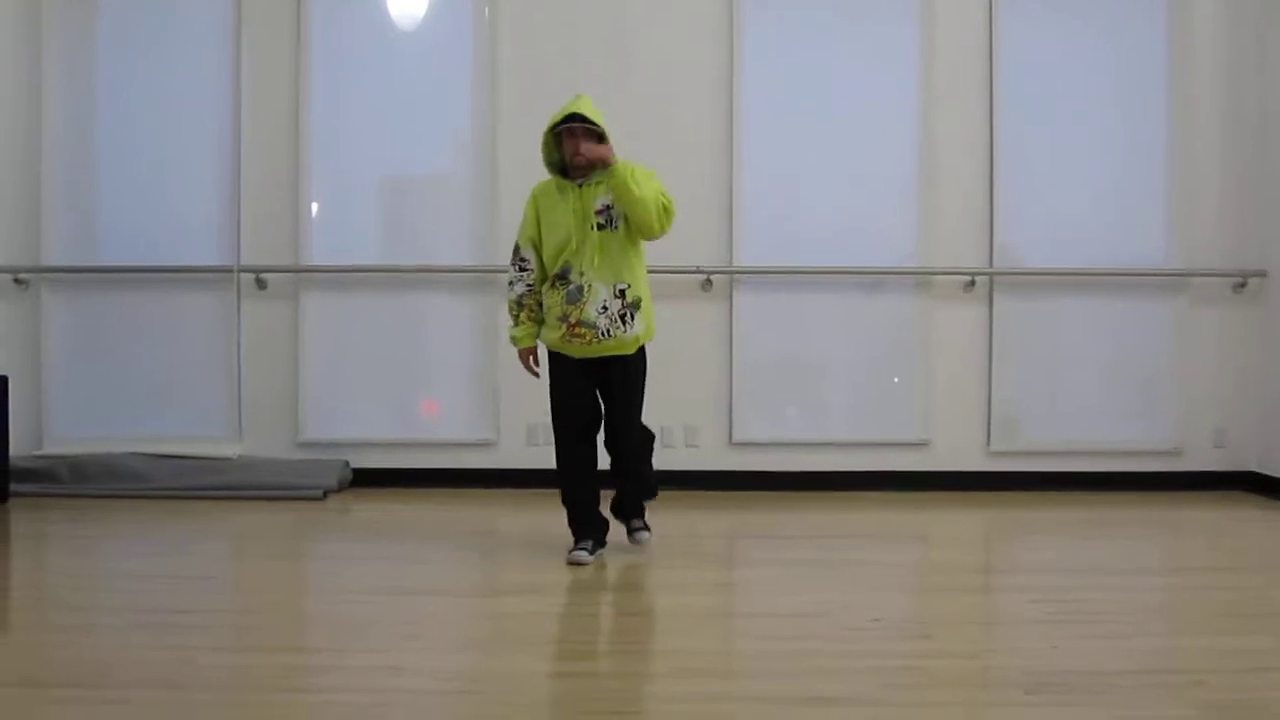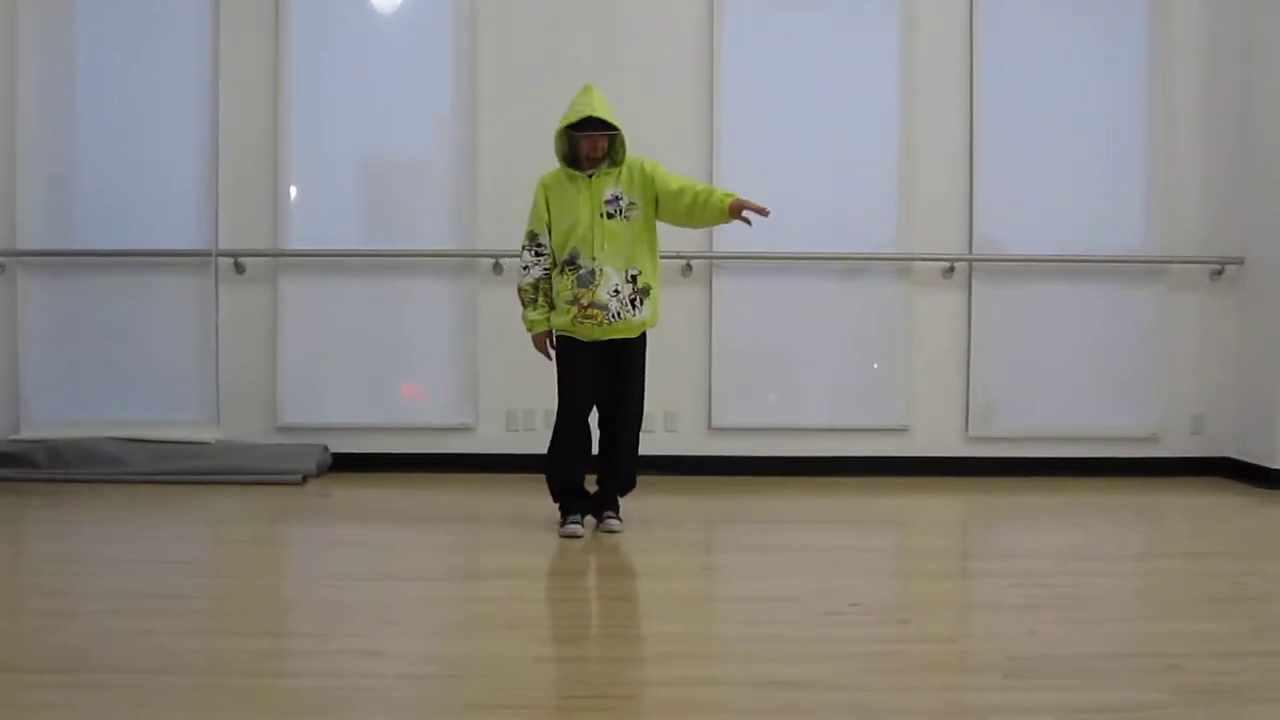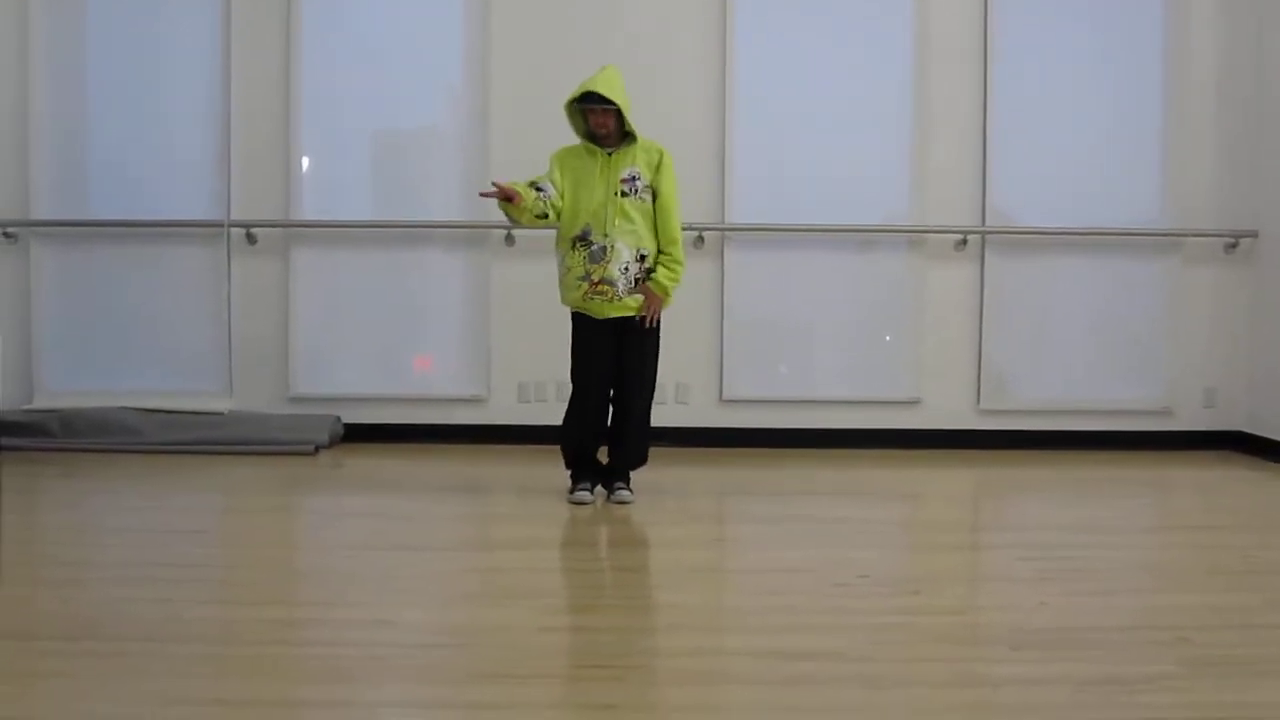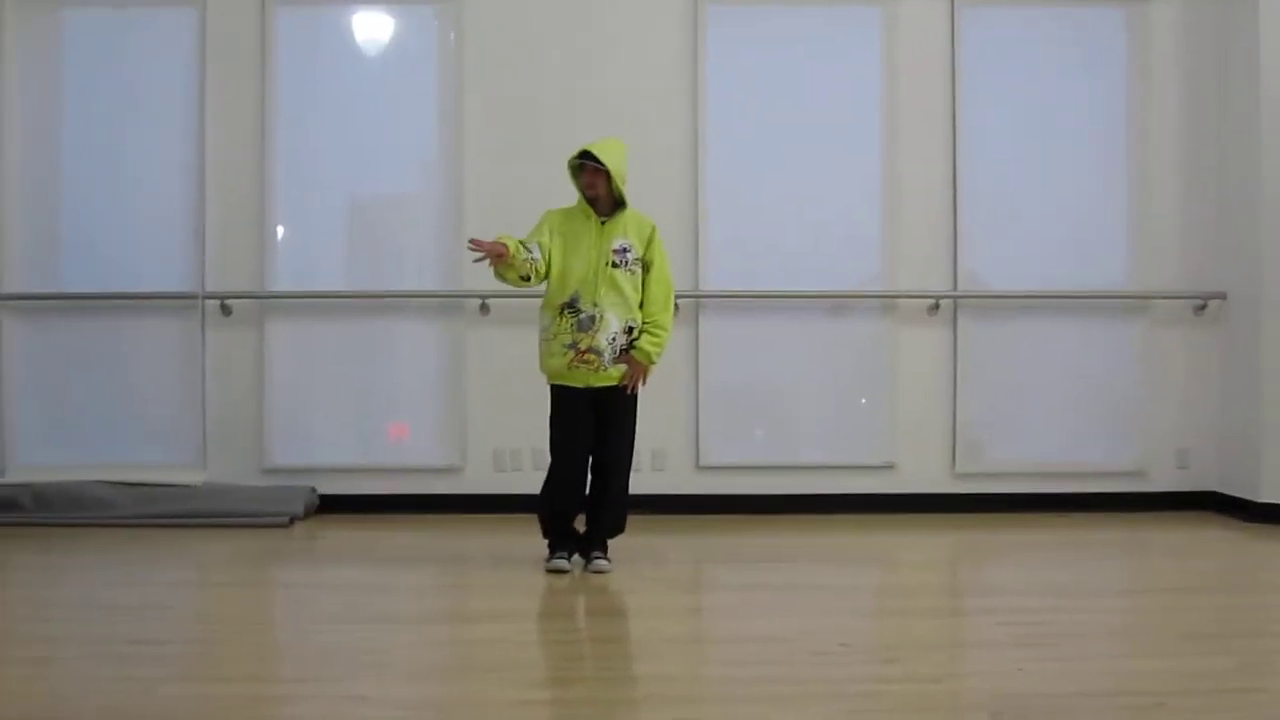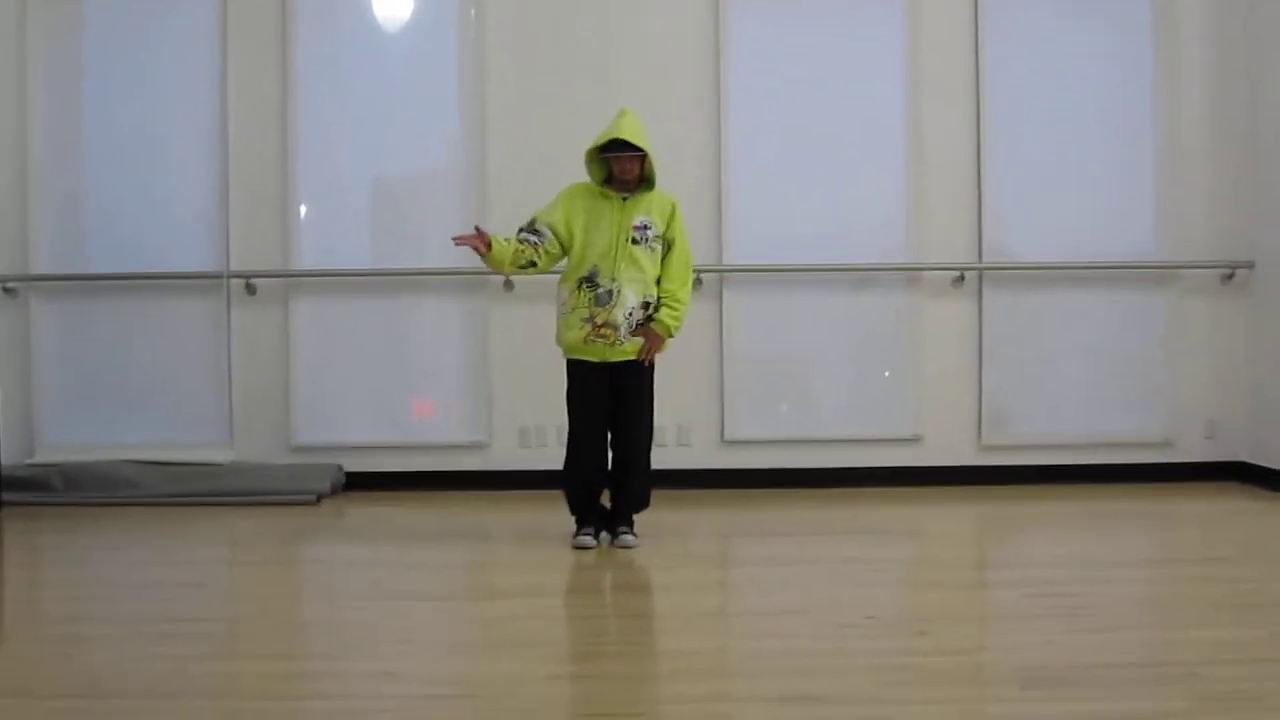
dt=1s
person 1, frame 1
left shoulder: (630, 178)
right shoulder: (544, 196)
left elbow: (657, 220)
right elbow: (526, 270)
left wrist: (614, 168)
right wrist: (525, 333)
left hip: (624, 337)
right hip: (566, 343)
left knee: (626, 429)
right knee: (574, 439)
left ankle: (633, 507)
right ankle: (587, 530)
person 1, frame 2
left shoulder: (639, 174)
right shoulder: (552, 186)
left elbow: (685, 197)
right elbow: (535, 257)
left wrist: (728, 204)
right wrist: (537, 319)
left hip: (627, 324)
right hip: (573, 326)
left knee: (622, 417)
right knee: (573, 415)
left ankle: (608, 500)
right ankle: (571, 503)
person 1, frame 3
left shoulder: (653, 157)
right shoulder: (566, 160)
left elbow: (670, 229)
right elbow: (542, 207)
left wrist: (662, 285)
right wrist: (513, 198)
left hip: (639, 302)
right hip: (589, 301)
left knee: (635, 393)
right knee: (588, 391)
left ankle: (619, 472)
right ankle: (582, 471)
person 1, frame 4
left shoulder: (642, 229)
right shoulder: (557, 222)
left elbow: (660, 299)
right elbow: (529, 266)
left wrist: (646, 353)
right wrist: (506, 253)
left hip: (620, 371)
right hip: (570, 369)
left knee: (614, 462)
right knee: (567, 459)
left ankle: (598, 540)
right ankle: (560, 540)
person 1, frame 5
left shoulder: (663, 206)
right shoulder: (575, 199)
left elbow: (675, 272)
right elbow: (535, 247)
left wrist: (667, 321)
right wrist: (491, 249)
left hip: (637, 346)
right hip: (585, 344)
left knee: (633, 437)
right knee: (586, 436)
left ankle: (623, 516)
right ankle: (587, 516)
